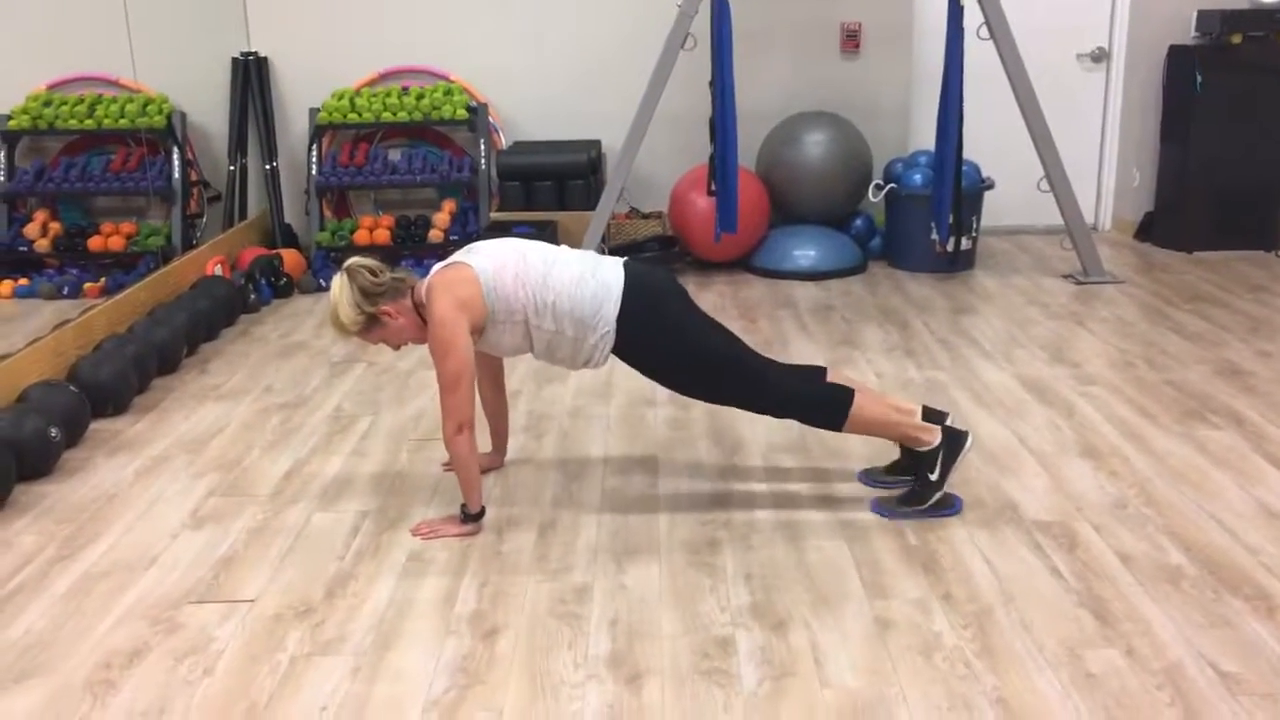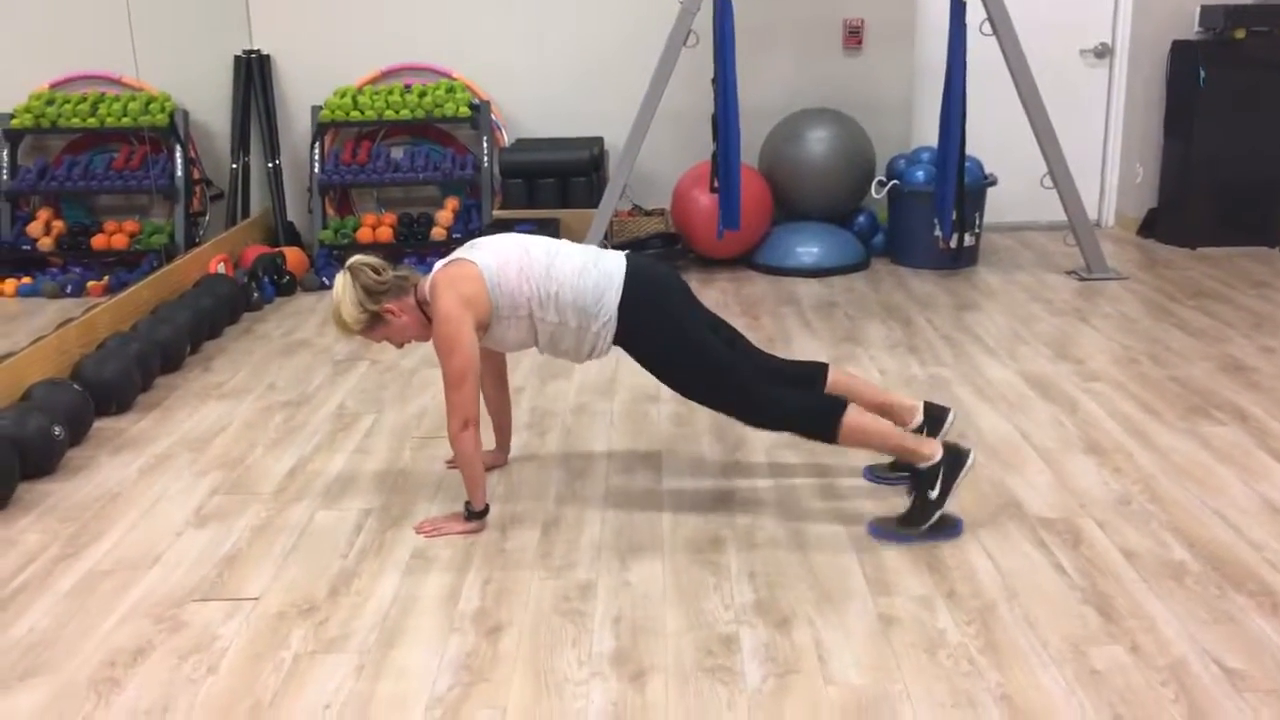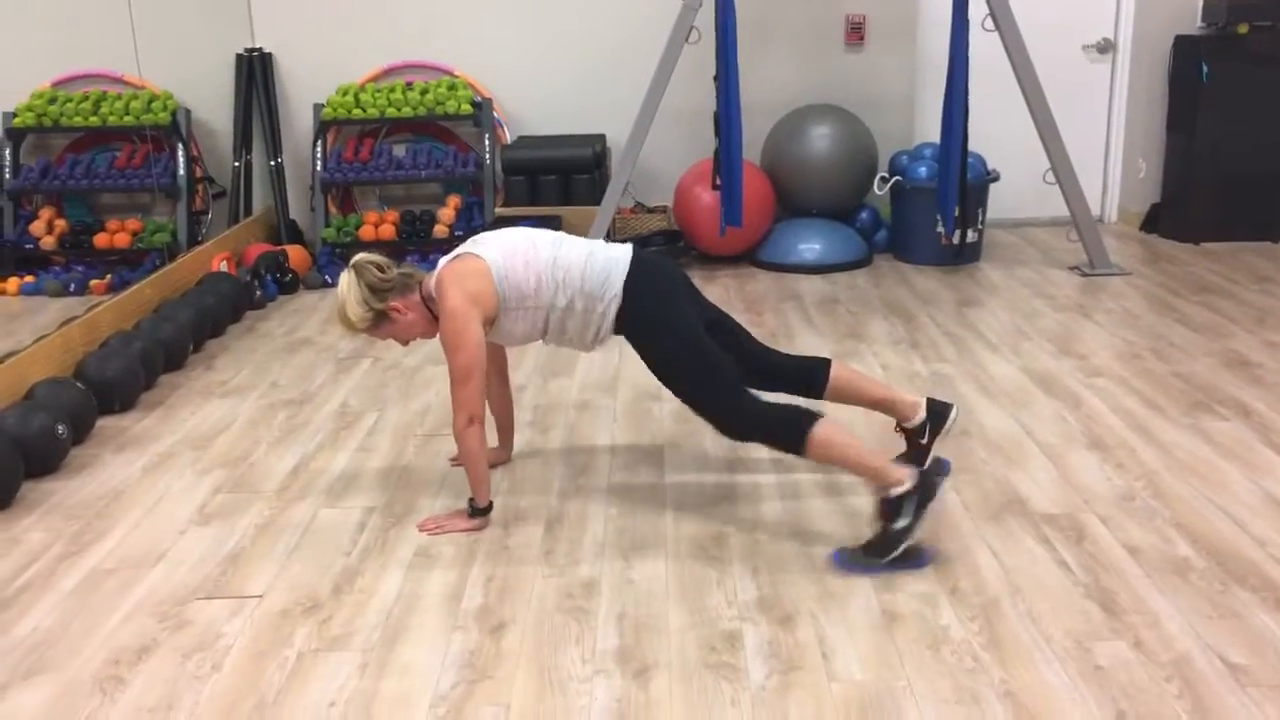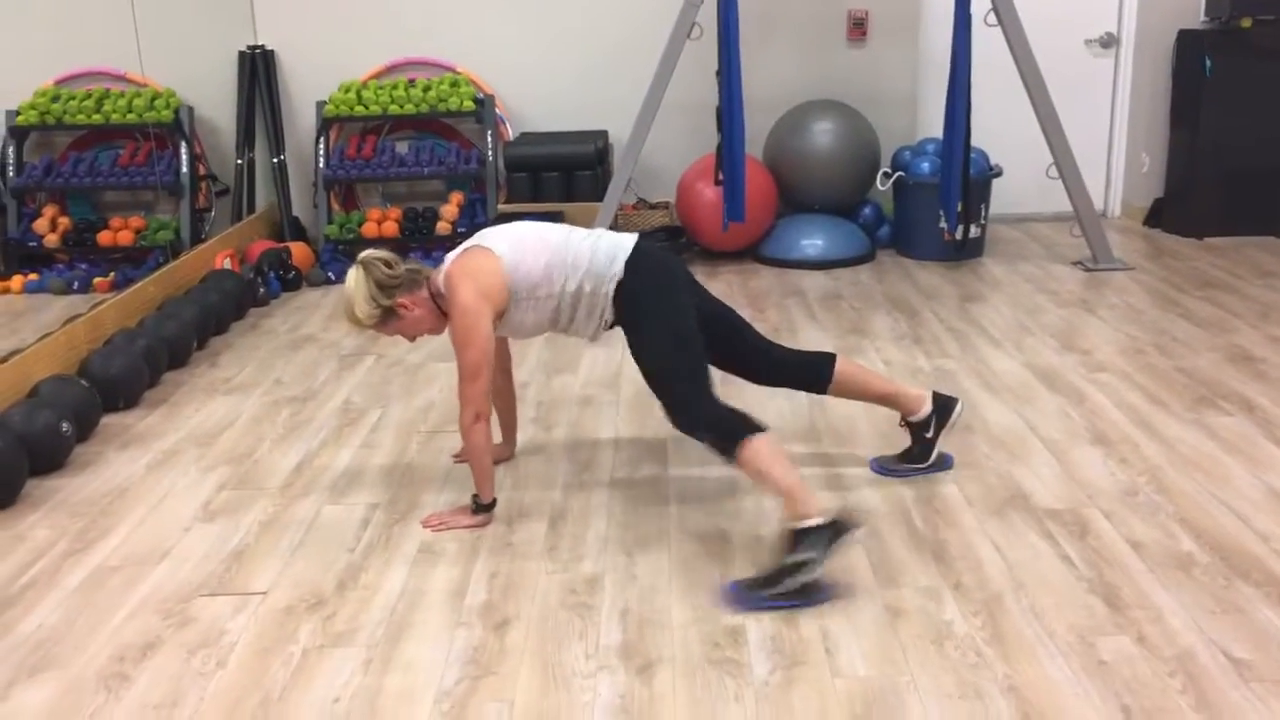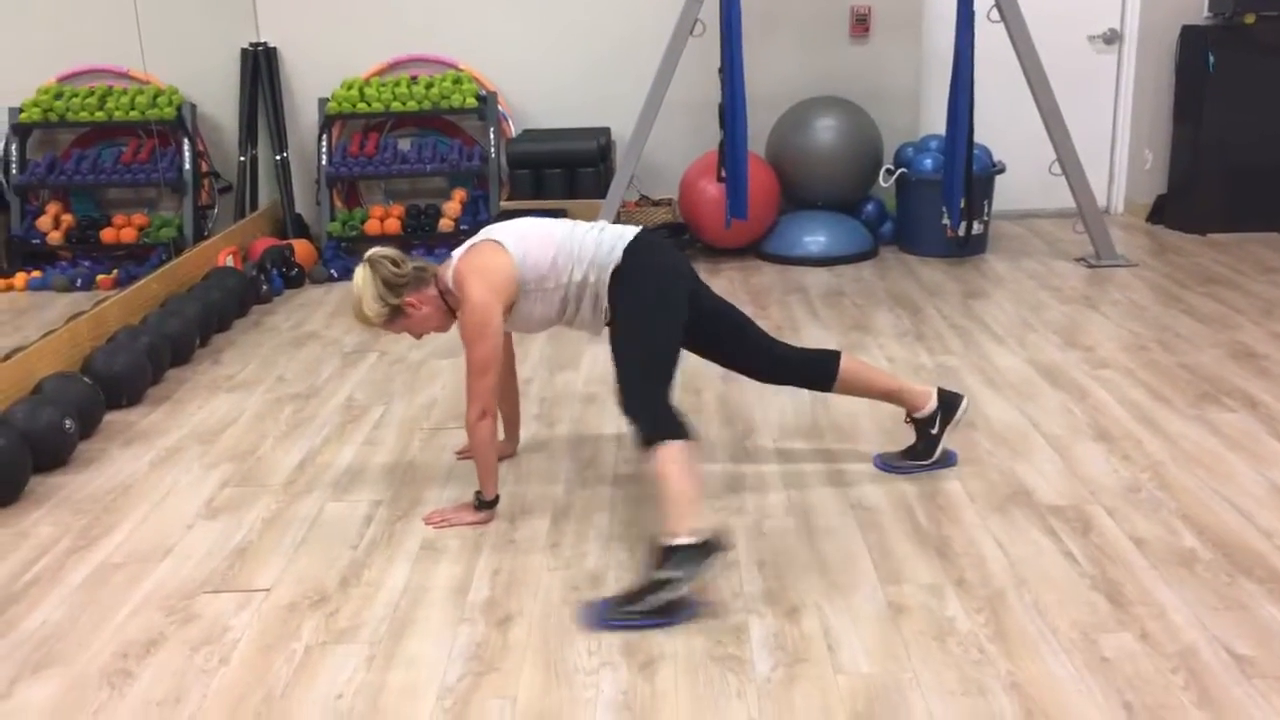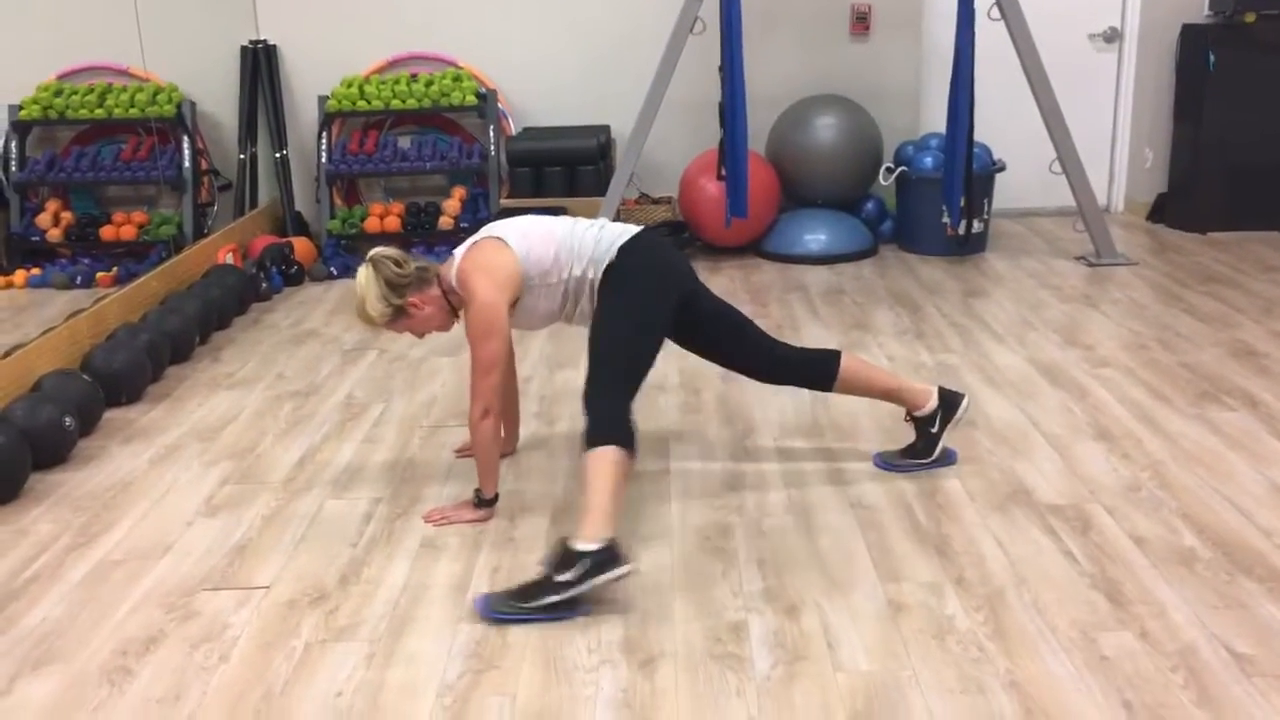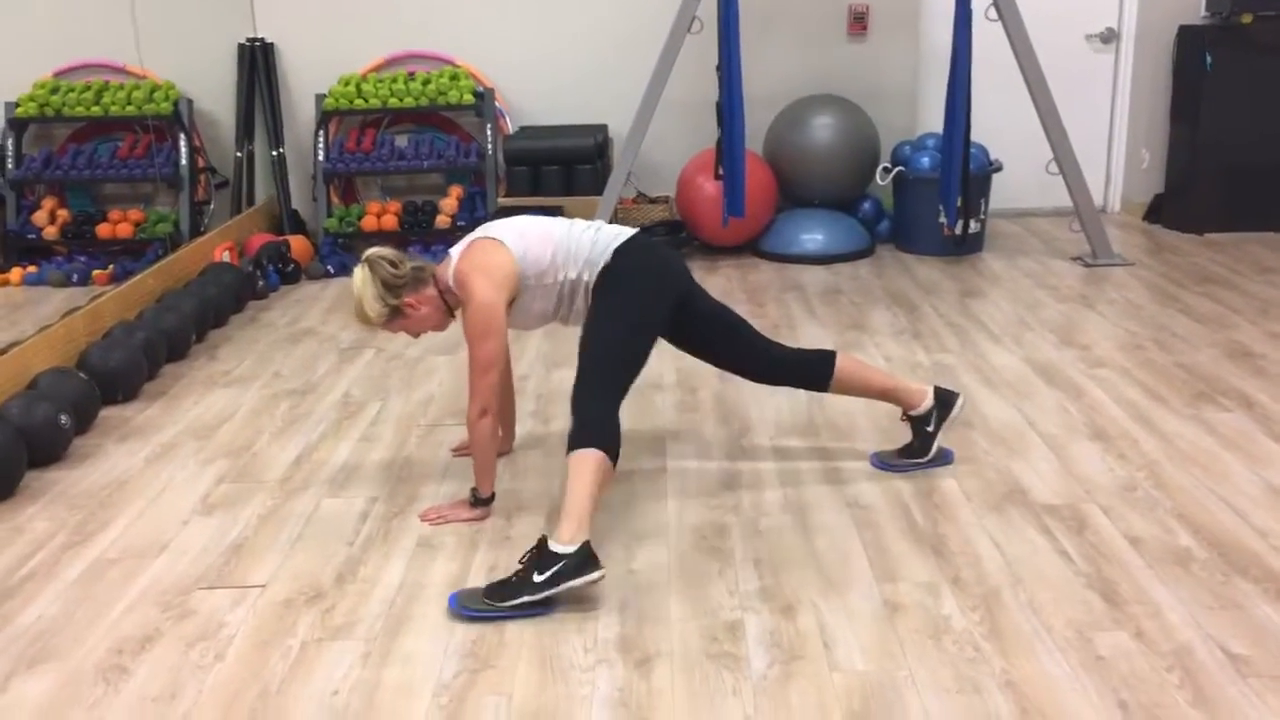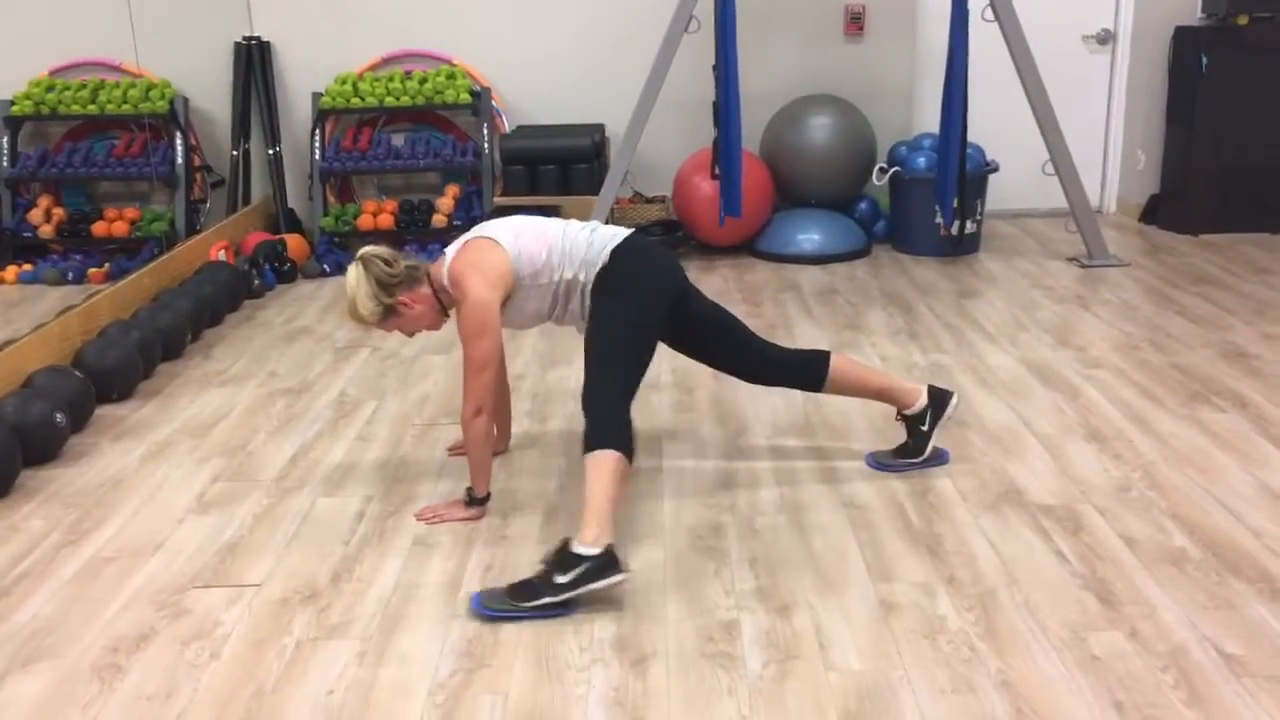
dt=0.1s
person 1, frame 1
left shoulder: (442, 306)
right shoulder: (457, 285)
left elbow: (457, 423)
right elbow: (489, 372)
left wrist: (469, 513)
right wrist: (497, 452)
left hip: (629, 317)
right hip: (631, 290)
left knee: (765, 391)
right knee: (764, 375)
left ankle: (929, 439)
right ankle: (915, 414)
person 1, frame 2
left shoulder: (446, 302)
right shoulder: (458, 280)
left elbow: (461, 419)
right elbow: (492, 372)
left wrist: (473, 511)
right wrist: (500, 449)
left hip: (634, 304)
right hip: (636, 287)
left knee: (758, 400)
right knee: (763, 372)
left ankle: (930, 453)
right ankle: (916, 415)
person 1, frame 3
left shoulder: (455, 298)
right shoulder: (459, 280)
left elbow: (467, 416)
right elbow: (494, 366)
left wrist: (478, 506)
right wrist: (503, 447)
left hip: (634, 293)
right hip: (635, 278)
left knee: (735, 409)
right knee: (764, 368)
left ankle: (901, 483)
right ankle: (917, 411)
person 1, frame 4
left shoulder: (463, 292)
right shoulder: (463, 275)
left elbow: (474, 409)
right elbow: (499, 368)
left wrist: (481, 504)
right wrist: (507, 443)
left hip: (638, 278)
right hip: (642, 276)
left knee: (692, 408)
right knee: (769, 364)
left ankle: (811, 520)
right ankle: (924, 406)
person 1, frame 5
left shoulder: (474, 287)
right shoulder: (465, 274)
left elbow: (480, 406)
right elbow: (502, 366)
left wrist: (484, 499)
right wrist: (509, 440)
left hip: (639, 271)
right hip: (644, 270)
left knee: (644, 405)
right knee: (773, 361)
left ankle: (686, 542)
right ankle: (927, 402)
person 1, frame 6
left shoulder: (479, 283)
right shoulder: (464, 272)
left elbow: (483, 400)
right elbow: (503, 367)
left wrist: (483, 498)
right wrist: (508, 439)
left hip: (637, 265)
right hip: (646, 269)
left knee: (605, 399)
right knee: (773, 361)
left ankle: (589, 547)
right ankle: (929, 401)
person 1, frame 7
left shoulder: (476, 283)
right shoulder: (460, 271)
left elbow: (482, 400)
right elbow: (499, 370)
left wrist: (480, 497)
right wrist: (504, 439)
left hip: (632, 270)
right hip: (642, 271)
left knee: (592, 403)
right knee: (768, 362)
left ankle: (567, 550)
right ankle: (924, 401)
person 1, frame 8
left shoulder: (470, 283)
right shoulder: (454, 270)
left elbow: (477, 399)
right elbow: (494, 372)
left wrist: (475, 497)
right wrist: (499, 438)
left hip: (627, 271)
right hip: (634, 272)
left knee: (605, 405)
right knee: (764, 363)
left ankle: (588, 553)
right ankle: (918, 399)
